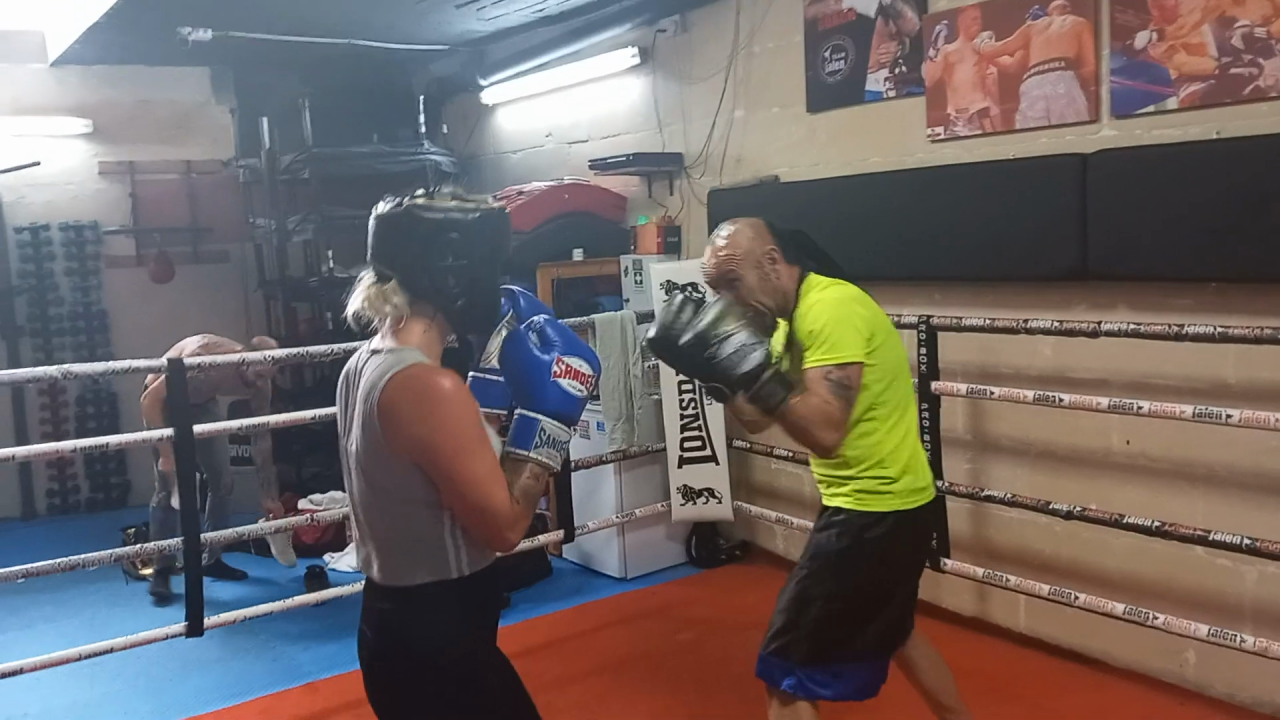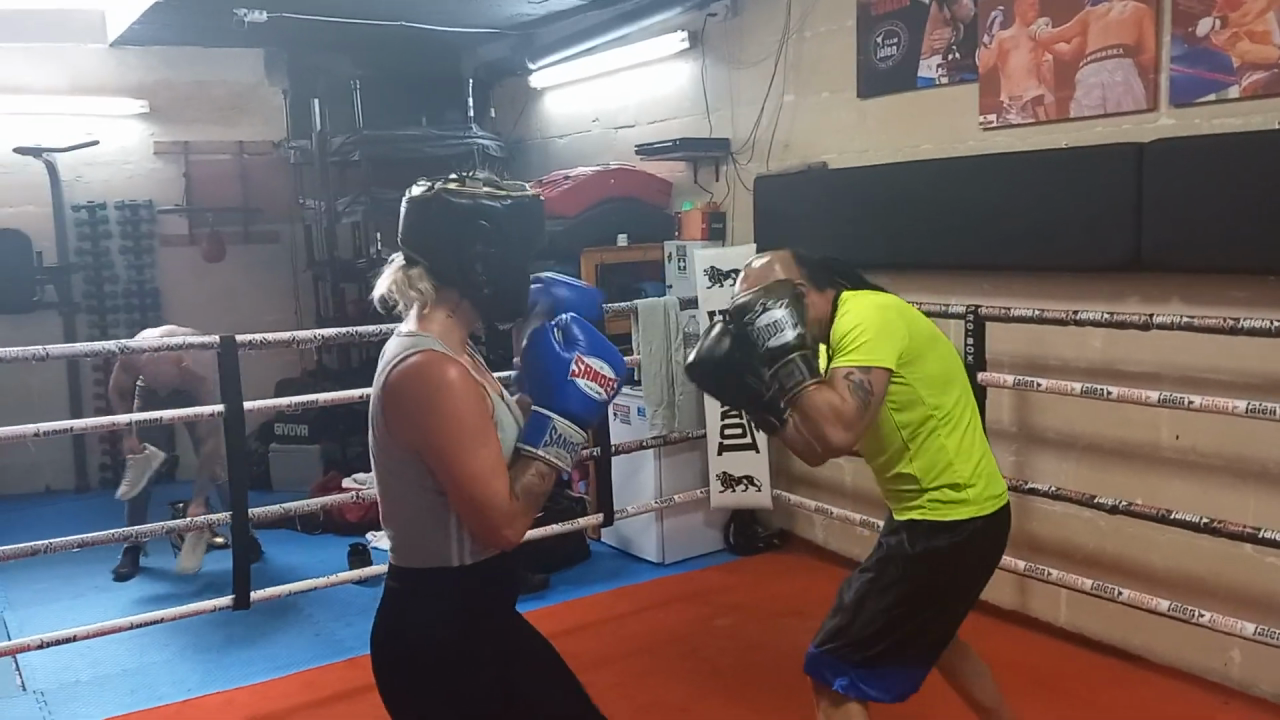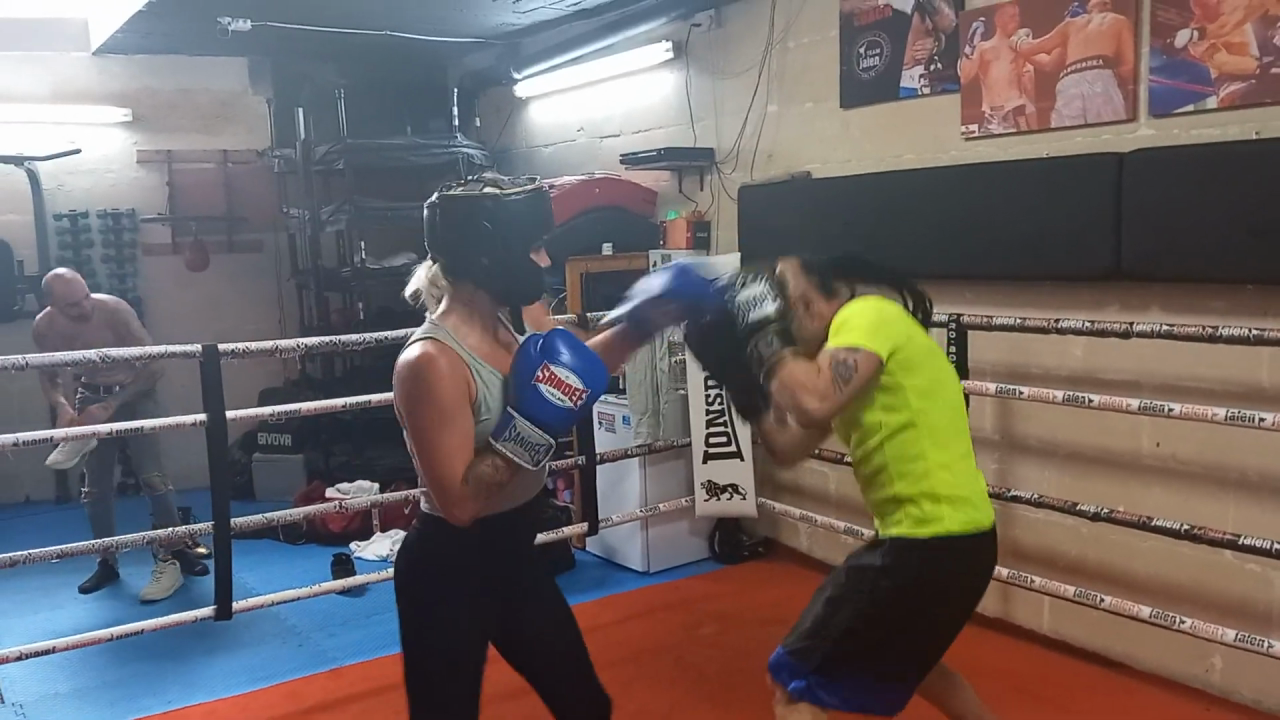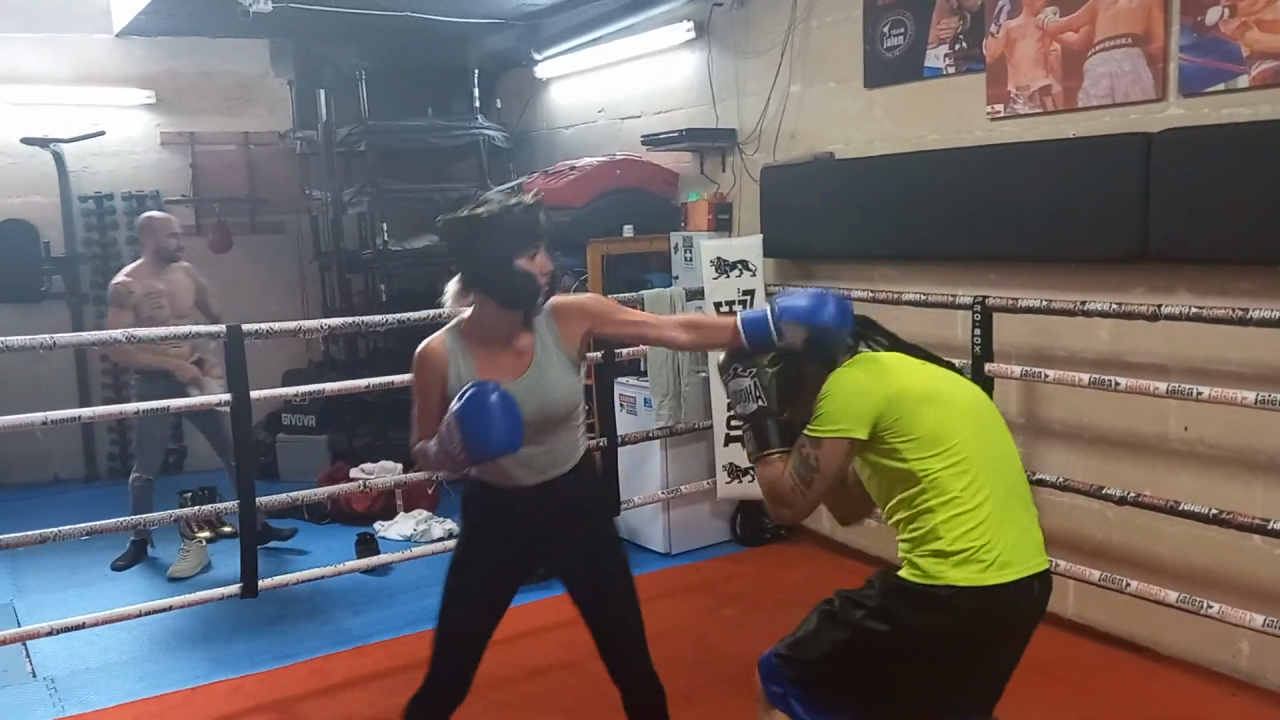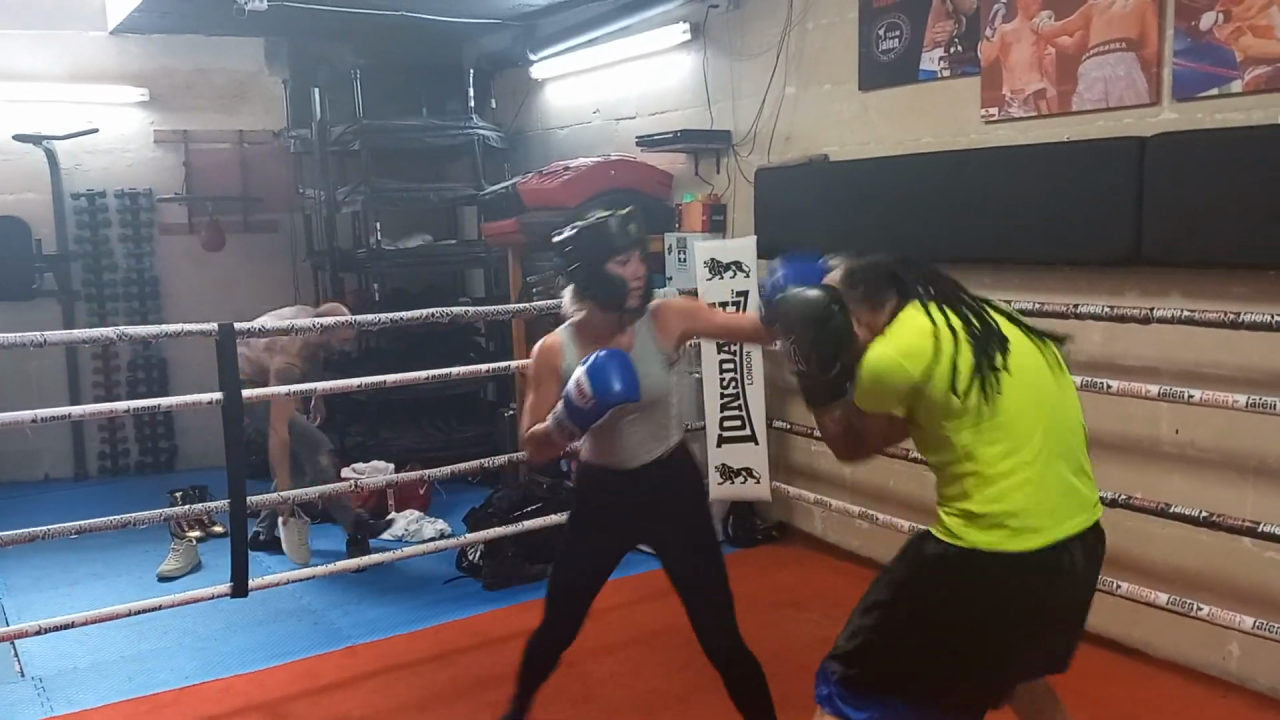
dt=0.7s
person 1, frame 1
left shoulder: (368, 365)
right shoulder: (427, 386)
right elbow: (504, 527)
left wrist: (497, 377)
right wrist: (547, 413)
left hip: (410, 622)
right hip: (434, 641)
person 1, frame 2
left shoulder: (444, 348)
right shoulder: (431, 373)
left elbow: (495, 443)
right elbow: (503, 523)
left wrist: (544, 373)
right wrist: (563, 414)
left hip: (482, 614)
right hip: (435, 631)
person 1, frame 3
left shoulder: (501, 321)
right shoulder: (430, 362)
left elbow: (583, 359)
right elbow: (462, 505)
left wrist: (641, 314)
right wrist: (530, 421)
left hip: (512, 554)
right hip: (448, 567)
person 1, frame 4
left shoulder: (567, 317)
right shoulder: (438, 355)
left elbow: (681, 332)
right elbow: (425, 456)
left wrist: (768, 325)
right wrist: (449, 447)
left hip: (575, 509)
right hip: (498, 529)
left knee: (632, 669)
person 1, frame 5
left shoulder: (666, 318)
right shoulder: (554, 350)
left elbow: (751, 329)
right elbow: (533, 449)
right wrist: (571, 415)
left hip: (675, 487)
right hip: (601, 496)
left knee: (720, 638)
right knee: (557, 629)
person 2, frame 1
left shoulder: (830, 307)
right shoulder: (793, 317)
left elbow: (825, 430)
right elbow: (759, 415)
left wrist: (754, 364)
right wrist: (712, 367)
left hip: (875, 514)
right hip: (893, 507)
left knee: (785, 673)
right knee: (888, 632)
person 2, frame 2
left shoulder: (868, 317)
right shoulder: (844, 331)
left elbow: (839, 432)
right elbow: (815, 448)
left wrist: (783, 348)
right wrist: (751, 391)
left hip: (948, 520)
right hip: (964, 513)
left knee: (835, 672)
right knee: (929, 632)
person 2, frame 3
left shoulder: (869, 317)
right shoulder: (839, 350)
left elbow: (815, 405)
right elbow: (787, 448)
left wrist: (763, 330)
right wrist: (737, 375)
left hip: (932, 545)
right hip: (960, 541)
left knee: (791, 679)
right knee: (901, 660)
person 2, frame 4
left shoulder: (854, 381)
right shoulder: (910, 378)
left elbow: (788, 503)
right elbow: (849, 509)
left wrist: (758, 413)
left hip: (952, 594)
left knee: (782, 686)
person 2, frame 5
left shoulder: (889, 357)
right shoulder: (990, 316)
left elbow: (850, 445)
left wrist: (811, 367)
left hip: (982, 557)
right knee: (1017, 677)
person 3, frame 1
left shoulder: (259, 381)
right shoulder: (202, 359)
left elbow: (261, 439)
right elbow: (150, 398)
left wrist: (268, 495)
right wrist: (166, 452)
left hip: (203, 404)
right hip: (165, 399)
left knee: (221, 481)
right knee: (169, 480)
left ankle: (213, 560)
right ankle: (161, 570)
person 3, frame 2
left shoulder: (201, 373)
right shoulder: (133, 355)
left elbow: (210, 439)
right elbow: (117, 389)
left wrist: (198, 501)
right wrist: (128, 434)
left hip: (197, 392)
right hip: (150, 388)
left knee: (217, 466)
right knee: (138, 465)
right ankle: (132, 547)
person 3, frame 3
left shoulder: (115, 312)
right shoulder: (45, 326)
left elbow: (153, 367)
right elbow: (49, 374)
left wrist: (113, 404)
right wrist: (62, 405)
left hip: (132, 395)
right hip: (90, 399)
left knee: (152, 477)
right knee: (95, 486)
left ankle: (175, 551)
right ankle: (107, 562)
person 3, frame 4
left shoulder: (188, 274)
right shoulder: (125, 286)
left elbow: (216, 320)
right elbow: (117, 349)
left wrist: (211, 356)
right wrist: (172, 365)
left hip: (197, 374)
right hip: (153, 382)
left knee: (235, 451)
right knee: (145, 468)
left ankle: (256, 526)
right ankle: (139, 541)
person 3, frame 5
left shoulder: (318, 319)
right shoulder: (288, 356)
right elbow: (278, 428)
left wrist: (318, 397)
right wrist: (282, 488)
left hip: (267, 381)
right hip: (250, 387)
left knee: (300, 459)
right knee: (317, 450)
left ankle: (264, 531)
right ankle: (355, 525)
